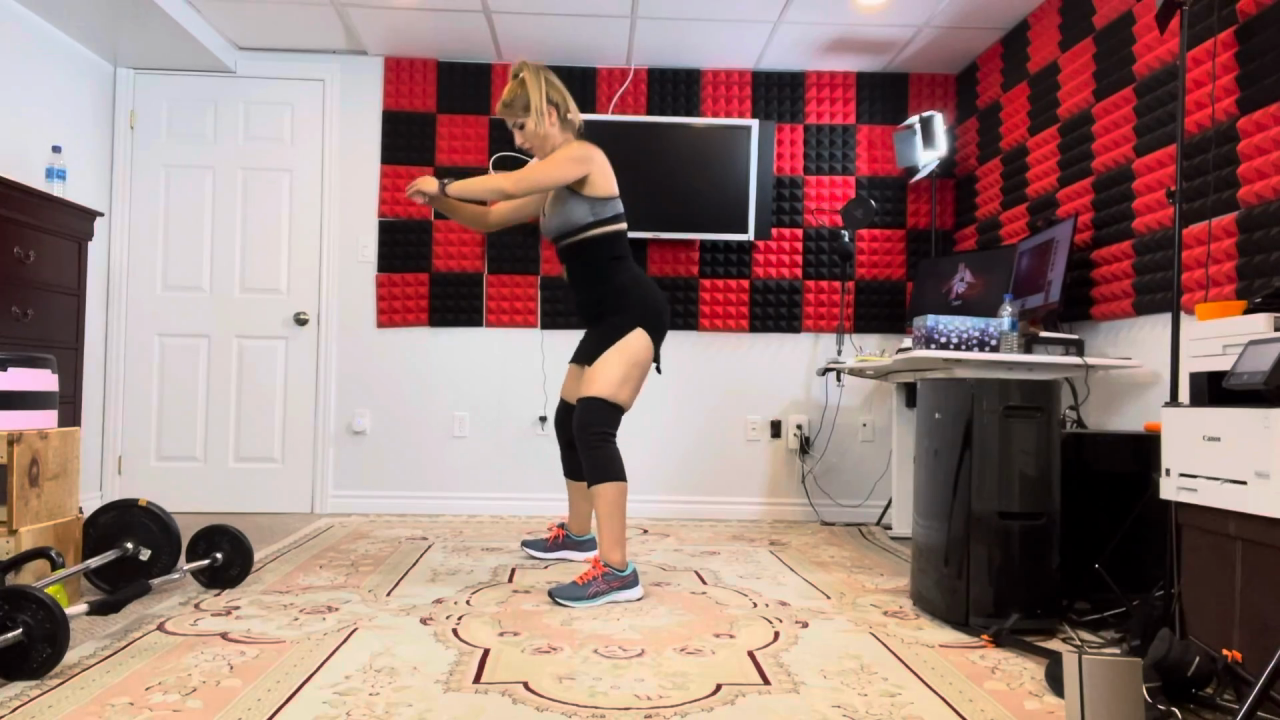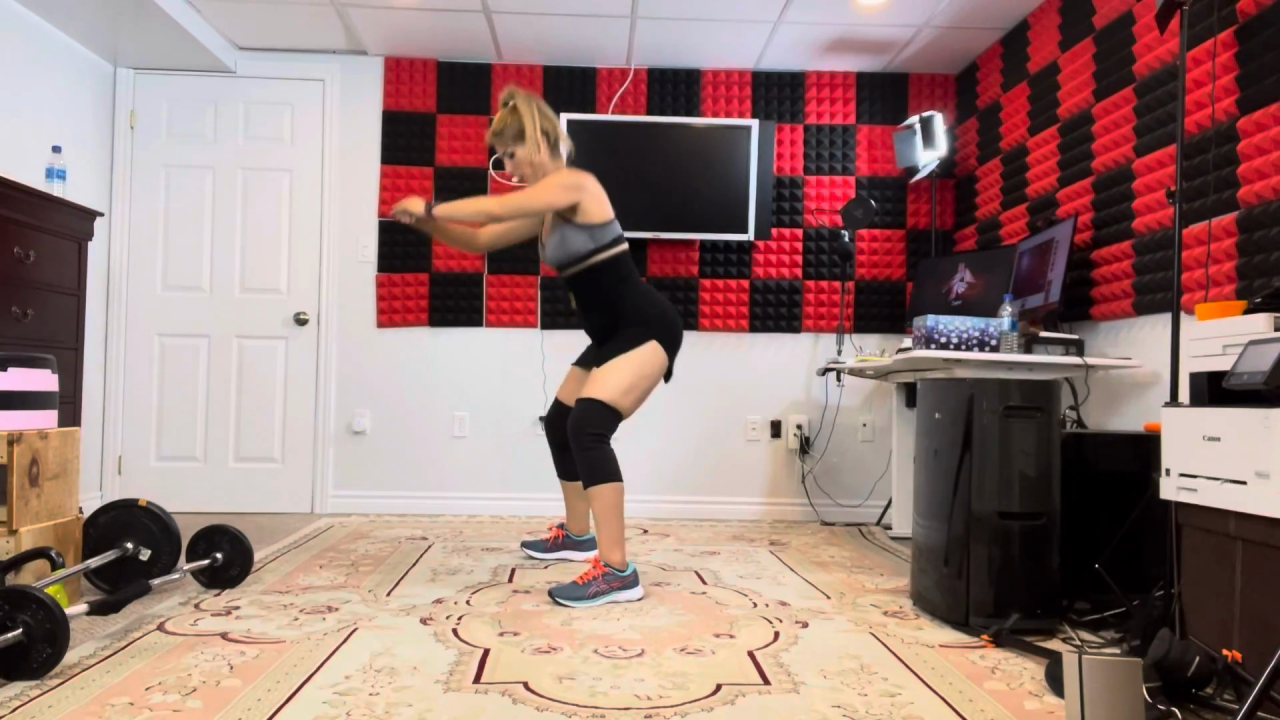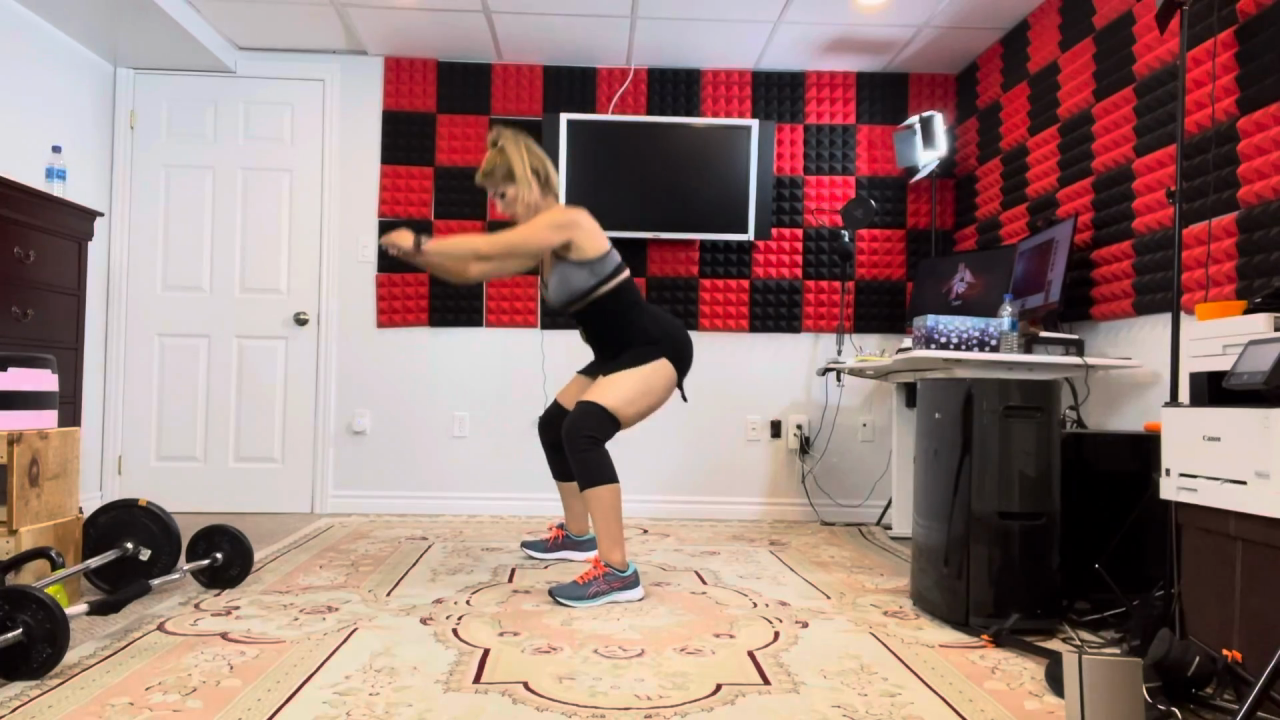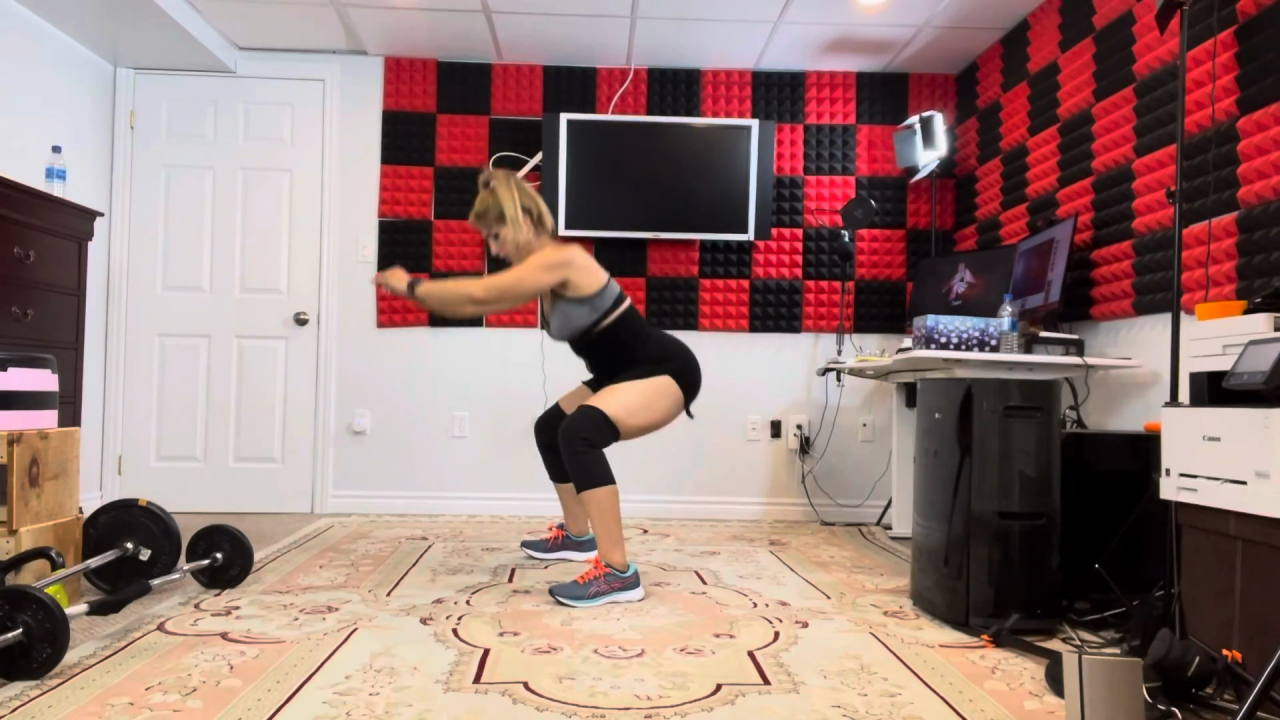
dt=0.1s
person 1, frame 1
left shoulder: (583, 155)
right shoulder: (552, 183)
left elbow: (510, 185)
right elbow: (491, 217)
left wrist: (444, 185)
right wrist: (441, 200)
left hip: (632, 312)
right hip: (607, 318)
left knee: (593, 423)
right knee: (569, 420)
left ankle: (617, 569)
right ankle: (577, 534)
person 1, frame 2
left shoulder: (573, 184)
right shoulder: (544, 211)
left elbow: (493, 209)
right elbow: (480, 237)
left wrist: (428, 210)
right wrist: (430, 220)
left hip: (648, 330)
right hip: (616, 335)
left knee: (588, 424)
right knee: (560, 421)
left ankle: (617, 571)
right ankle: (577, 535)
person 1, frame 3
left shoulder: (567, 221)
right shoulder: (542, 244)
left elbow: (486, 247)
right elbow: (476, 270)
left wrist: (418, 243)
right wrist: (419, 253)
left hip: (658, 348)
right hip: (623, 352)
left knee: (584, 428)
right knee: (555, 425)
left ankle: (617, 571)
right ankle: (577, 534)
person 1, frame 4
left shoulder: (562, 260)
right shoulder: (541, 275)
left elbow: (479, 293)
right elbow: (477, 304)
left wrist: (412, 286)
right wrist: (417, 290)
left hip: (669, 374)
right hip: (633, 373)
left knee: (580, 432)
right knee: (551, 428)
left ankle: (618, 571)
right ankle: (577, 535)
